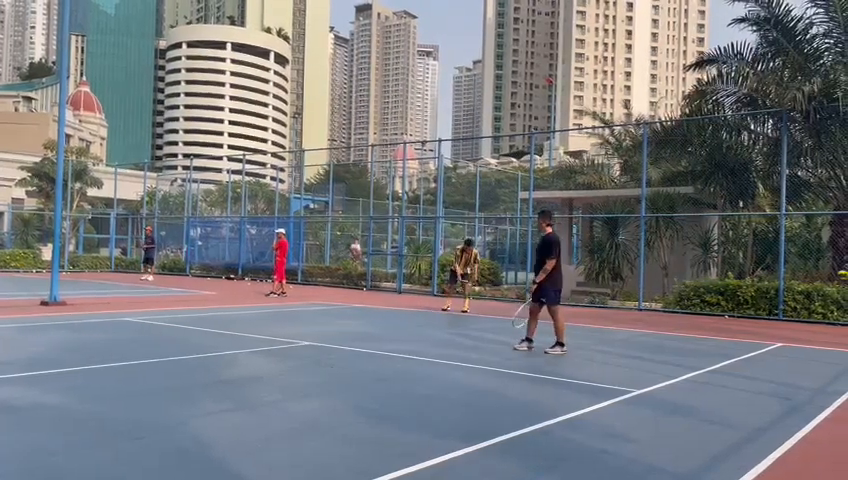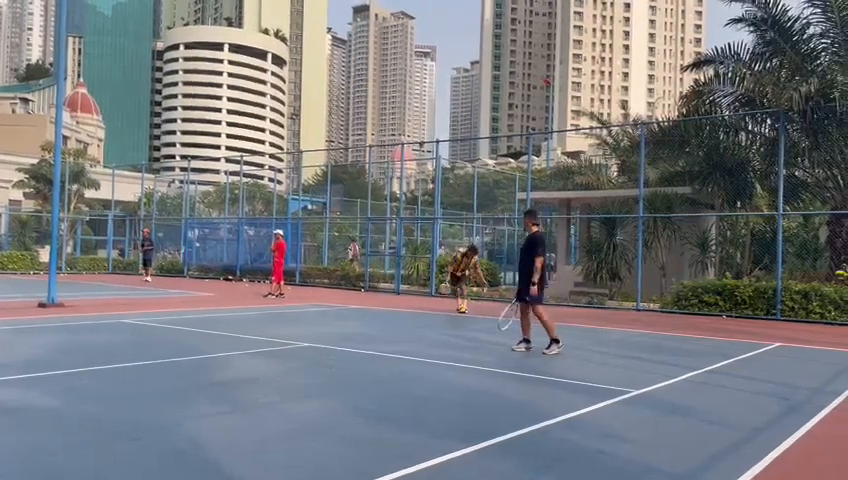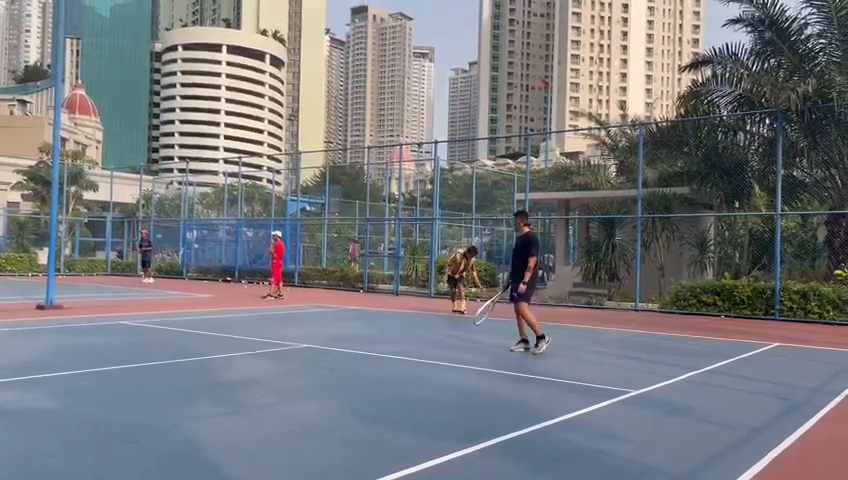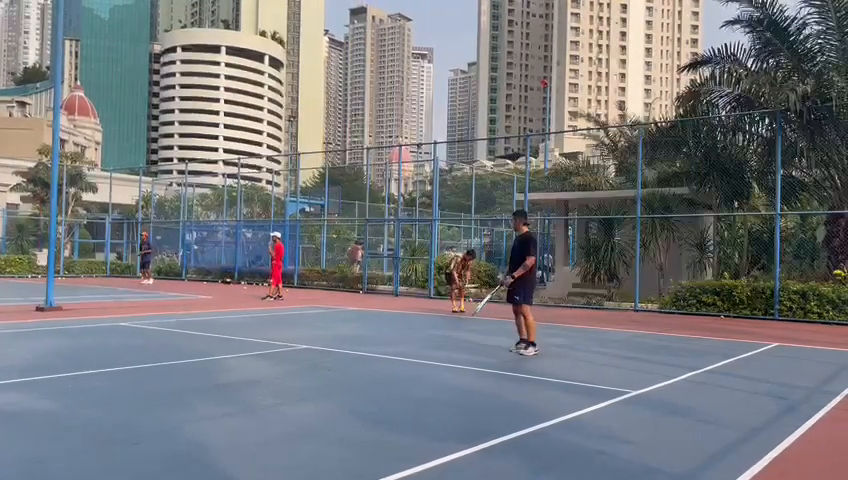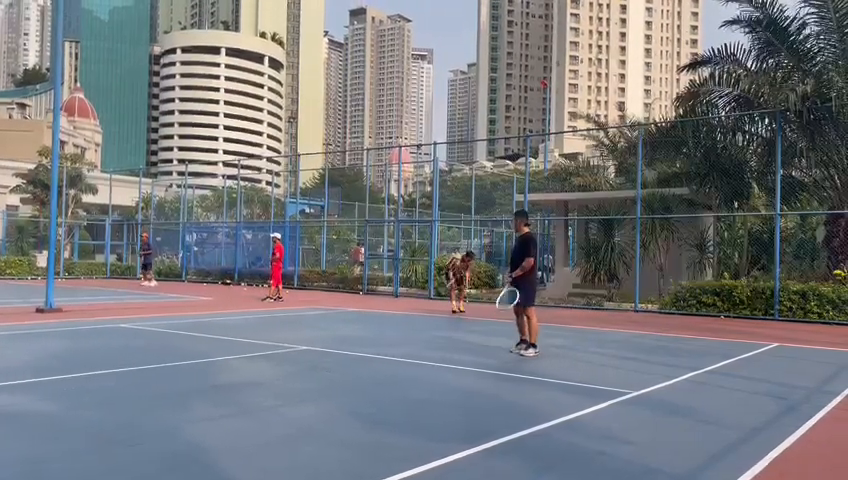
dt=0.3s
person 1, frame 1
left shoulder: (552, 239)
right shoulder: (545, 238)
left elbow: (551, 264)
left wrist: (536, 281)
right wrist: (537, 281)
left hip: (551, 284)
right hip: (543, 284)
left knee: (555, 313)
right knee: (533, 311)
left ankle: (561, 345)
right ankle: (528, 340)
person 1, frame 2
left shoulder: (537, 237)
right shoulder: (529, 237)
left elbow: (539, 262)
left wrist: (534, 283)
left hip: (534, 283)
right hip: (525, 282)
left knee: (538, 311)
right knee: (523, 311)
left ankle: (555, 341)
right ankle: (526, 341)
person 1, frame 3
left shoulder: (531, 238)
right shoulder: (520, 238)
left elbow: (532, 262)
left wrist: (524, 282)
right wrist: (511, 279)
left hip: (526, 282)
right hip: (517, 281)
left knee: (523, 309)
right knee: (518, 311)
left ankle: (542, 337)
right ankle: (524, 341)
person 1, frame 4
left shoulder: (529, 238)
right shoulder: (517, 238)
left elbow: (530, 261)
left wrist: (513, 276)
right wrist: (508, 276)
left hip: (524, 281)
right hip: (515, 281)
left knee: (525, 312)
right knee: (516, 311)
left ankle: (532, 345)
right ankle: (523, 341)
person 1, frame 5
left shoulder: (529, 238)
right shoulder: (519, 238)
left elbow: (529, 262)
left wrist: (512, 275)
right wrist: (511, 275)
left hip: (526, 282)
right hip: (517, 282)
left knee: (529, 313)
right knee: (518, 312)
left ankle: (533, 346)
right ankle: (523, 341)
